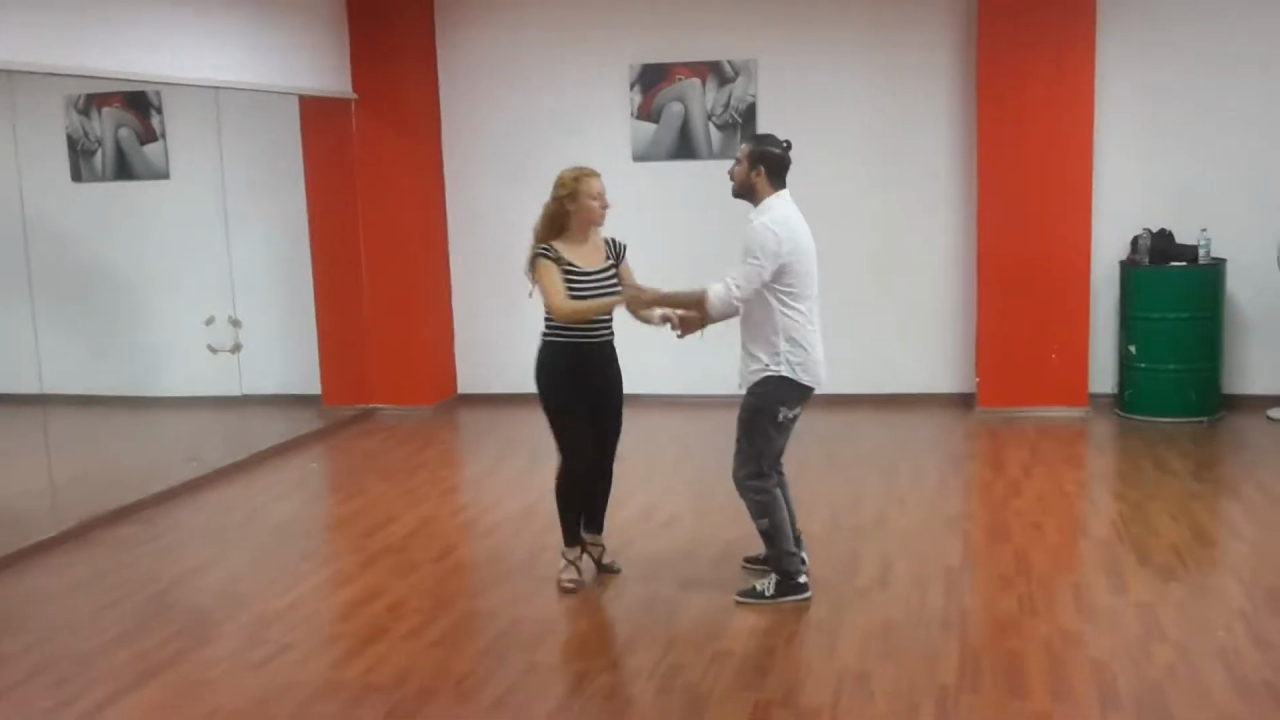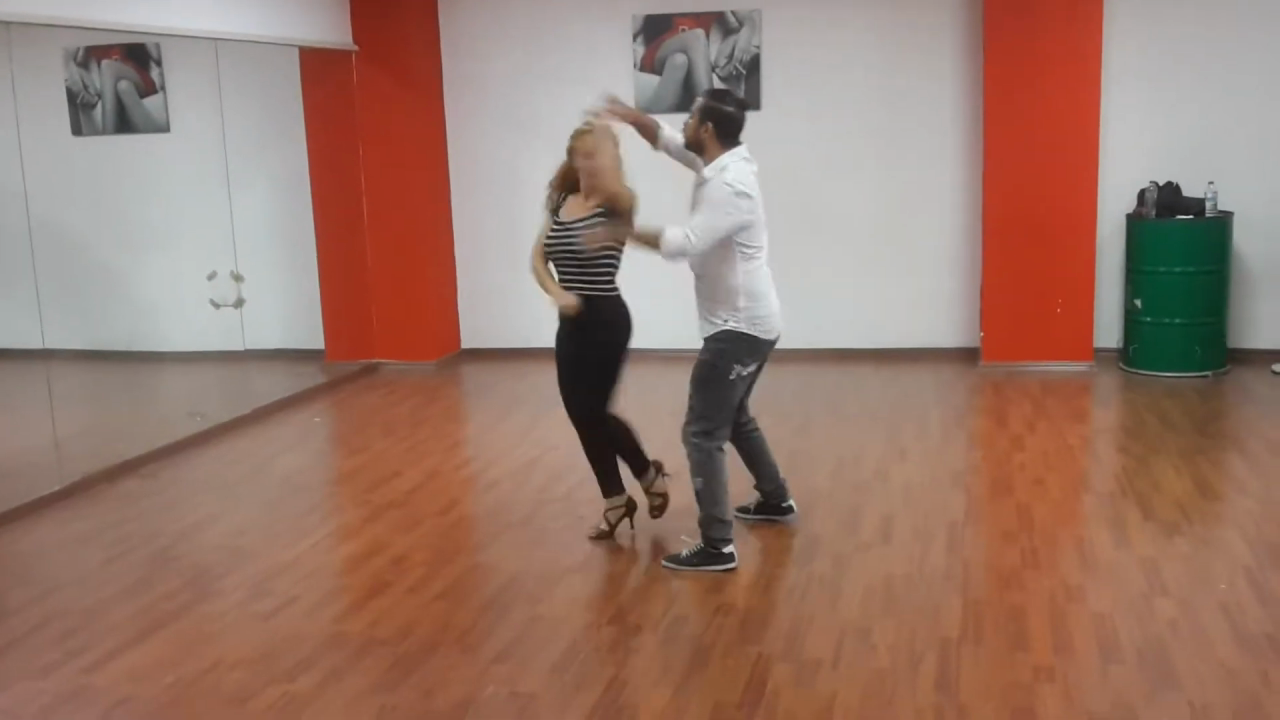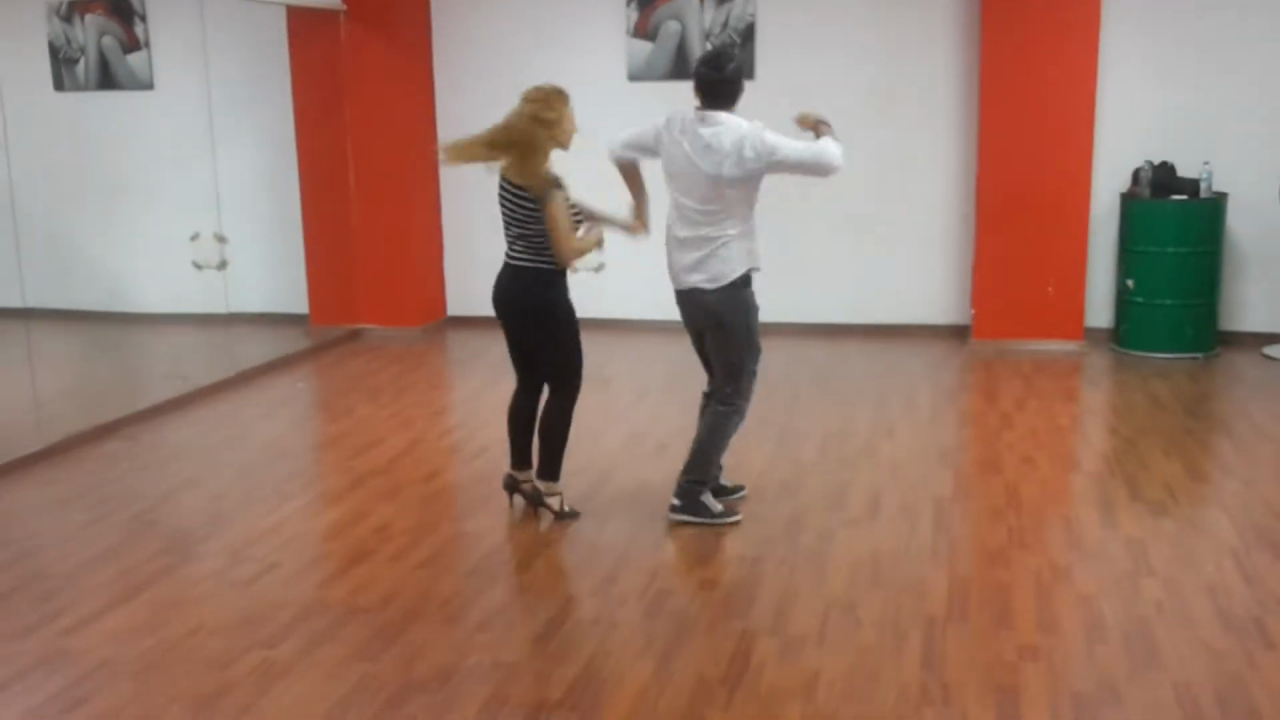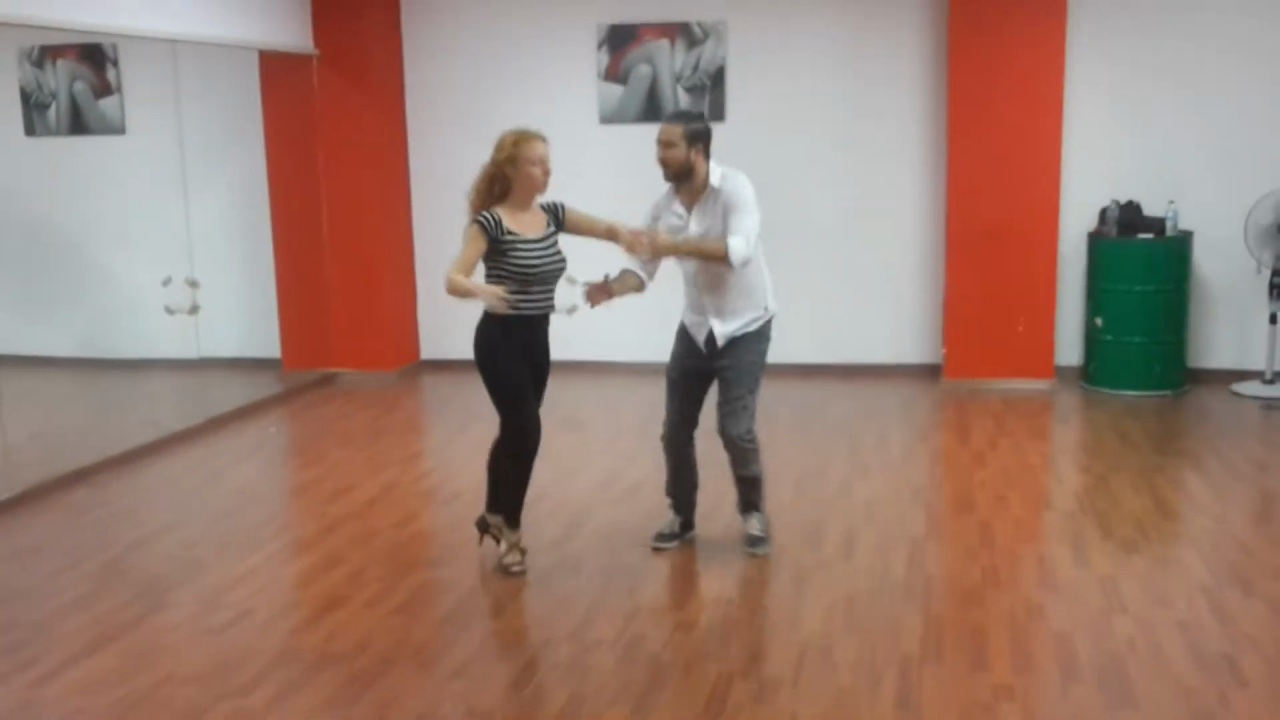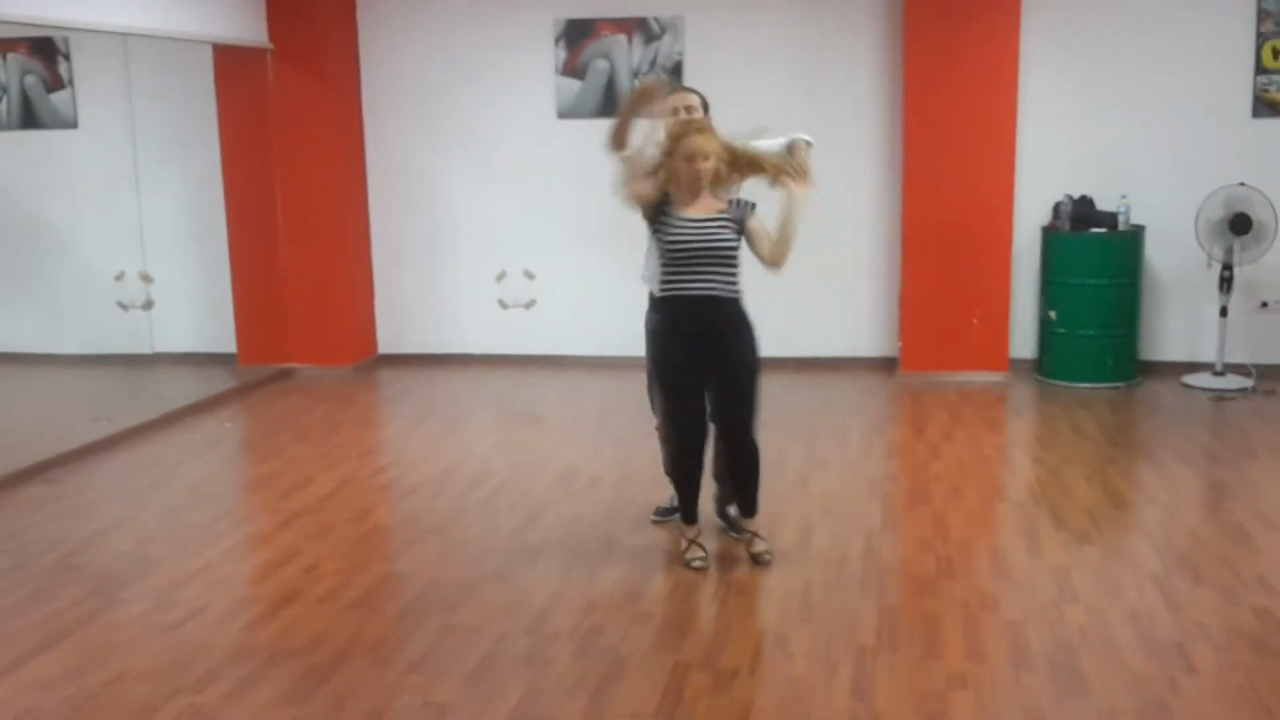
dt=1s
person 1, frame 1
left shoulder: (769, 226)
right shoulder: (782, 217)
left elbow: (728, 296)
left wrist: (658, 298)
right wrist: (700, 316)
left hip: (783, 370)
right hip: (790, 365)
left knee: (754, 473)
right knee: (767, 464)
left ankle: (791, 577)
right ankle: (785, 549)
person 1, frame 2
left shoulder: (729, 185)
right shoulder: (725, 161)
left elbow: (685, 244)
right elbow: (668, 138)
left wrist: (624, 233)
right wrist: (628, 115)
left hip: (741, 327)
right hip: (747, 321)
left knee: (703, 433)
right knee: (735, 416)
left ankle: (718, 545)
right ankle: (776, 497)
person 1, frame 3
left shoulder: (674, 128)
right shoulder: (747, 137)
left elbow: (620, 151)
right elbow: (829, 160)
left wrist: (640, 201)
right wrist: (819, 127)
left hip: (692, 286)
right hip: (725, 287)
left knee: (723, 388)
right knee: (732, 395)
left ankle: (704, 477)
right ankle: (691, 495)
person 1, frame 4
left shoulder: (734, 187)
right shoulder: (663, 208)
left elbow: (740, 252)
right elbow: (642, 268)
left wrist: (674, 247)
right wrist: (610, 289)
left hip: (744, 328)
right hip: (695, 328)
left knee: (736, 429)
right knee: (676, 431)
left ankle: (753, 513)
right ankle: (682, 516)
person 1, frame 5
right shoulder: (651, 162)
left elbow: (792, 144)
right elbow: (618, 145)
left wrist: (798, 157)
right wrist: (633, 107)
left ankle: (729, 501)
right ankle: (682, 491)
person 2, frame 1
left shoulder: (612, 249)
right shoulder: (547, 253)
left elbow: (638, 302)
right elbow: (557, 309)
left wrist: (665, 318)
right wrist: (606, 304)
left hip: (601, 362)
right hip: (559, 365)
left knee: (602, 456)
right knee: (575, 459)
left ankle: (593, 538)
right ankle: (572, 551)
person 2, frame 2
left shoulder: (616, 205)
right shoulder: (559, 206)
left elbow: (619, 192)
right elbow: (538, 258)
left wrist: (603, 136)
right wrist: (557, 291)
left hip: (602, 321)
right hip: (575, 322)
left knee: (588, 413)
right knee: (586, 413)
left ankle: (649, 474)
right ankle: (621, 495)
person 2, frame 3
left shoulder: (515, 171)
right shoulder: (545, 182)
right elbow: (571, 246)
left wrist: (611, 220)
right wrist: (589, 237)
left hip: (517, 290)
right hip: (539, 294)
left knee: (531, 384)
right knee: (565, 386)
left ankle: (520, 473)
right ankle: (547, 486)
person 2, frame 4
left shoulder: (553, 214)
right shoulder: (489, 222)
left elbow: (605, 229)
right elbow: (454, 279)
right wrist: (484, 292)
left hip: (535, 337)
right hip: (499, 340)
left knee: (516, 434)
right knee: (523, 433)
left ankle: (495, 514)
right ankle: (504, 531)
person 2, frame 5
left shoulder: (738, 210)
right shoulder: (659, 205)
left elbow: (774, 256)
right elbow: (632, 184)
left wrist: (791, 195)
left hip: (728, 328)
right hip: (677, 329)
left knee: (736, 431)
right knee: (684, 433)
left ankle: (749, 522)
right ankle: (692, 526)
